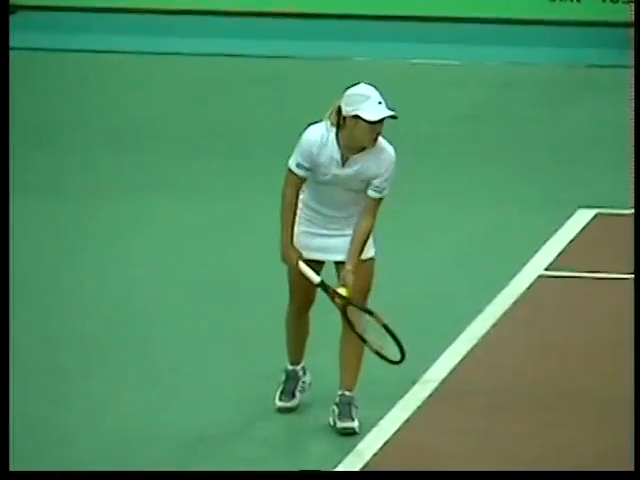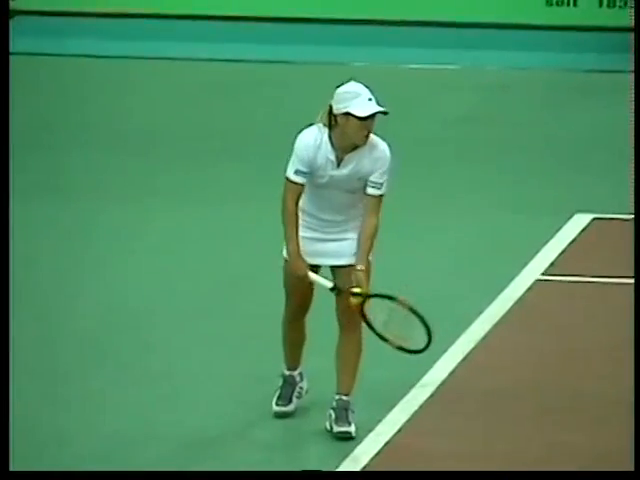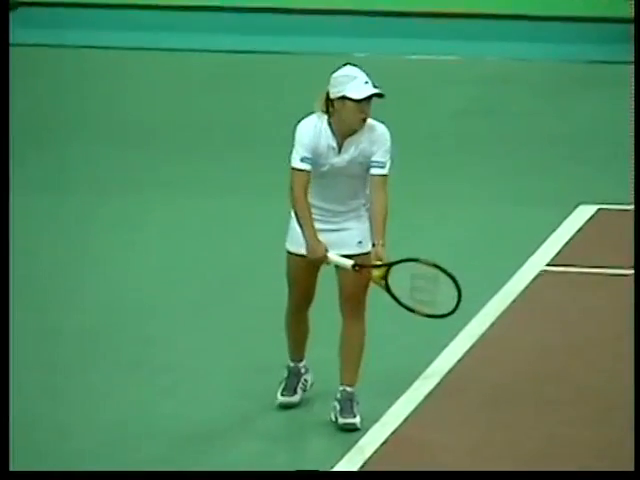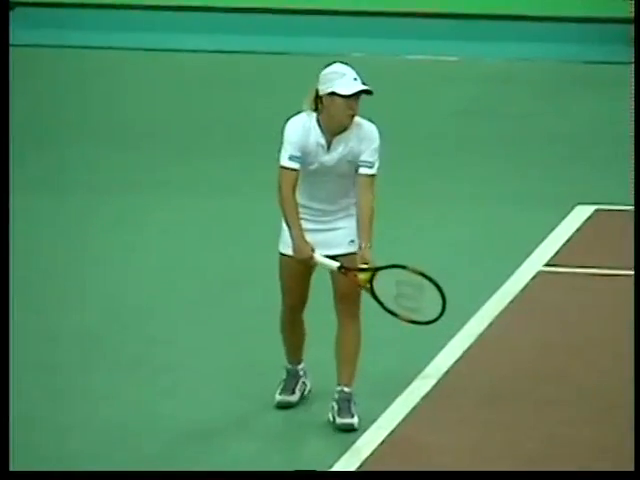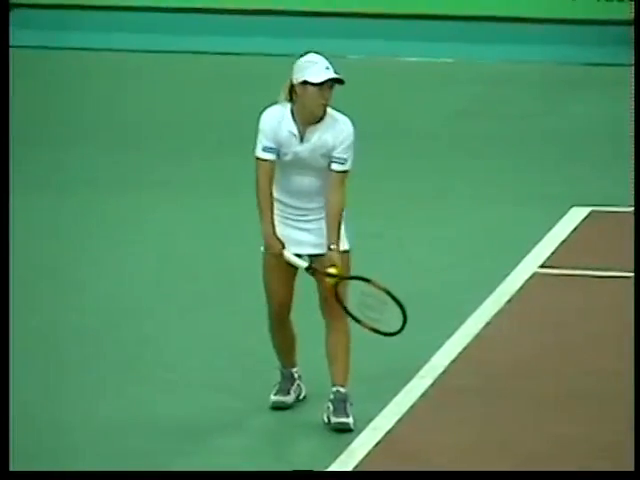
dt=0.3s
person 1, frame 1
left shoulder: (385, 156)
right shoulder: (314, 138)
left elbow: (368, 215)
right elbow: (291, 190)
left wrist: (350, 267)
right wrist: (286, 243)
left hip: (353, 235)
right hip: (309, 229)
right knee: (299, 307)
left ankle: (345, 399)
right ankle: (295, 373)
person 1, frame 2
left shoulder: (379, 153)
right shoulder: (308, 141)
left elbow: (371, 212)
right elbow: (290, 200)
left wrist: (363, 265)
right wrist: (294, 253)
left hip: (350, 239)
right hip: (306, 235)
left knee: (350, 320)
right knee: (295, 312)
left ankle: (342, 402)
right ankle: (292, 378)
person 1, frame 3
left shoulder: (378, 135)
right shoulder: (309, 130)
left elbow: (378, 192)
right elbow: (298, 190)
left wrist: (378, 244)
right wrist: (312, 239)
left hip: (354, 228)
right hip: (309, 226)
left knee: (353, 310)
right knee: (298, 305)
left ankle: (346, 394)
right ankle: (297, 370)
person 1, frame 4
left shoulder: (367, 134)
right shoulder: (298, 128)
left elbow: (365, 193)
right elbow: (286, 189)
left wrist: (365, 245)
right wrist: (297, 239)
left hip: (344, 228)
right hip: (301, 226)
left knee: (348, 311)
right knee: (291, 308)
left ankle: (344, 394)
right ankle: (295, 373)
person 1, frame 5
left shoulder: (342, 128)
right shoulder: (272, 119)
left elbow: (336, 191)
right elbow: (264, 181)
left wrist: (333, 246)
right wrist: (269, 233)
left hip: (324, 228)
right hip: (282, 226)
left knee: (334, 311)
right knee: (277, 310)
left ankle: (339, 394)
right ankle: (291, 377)
